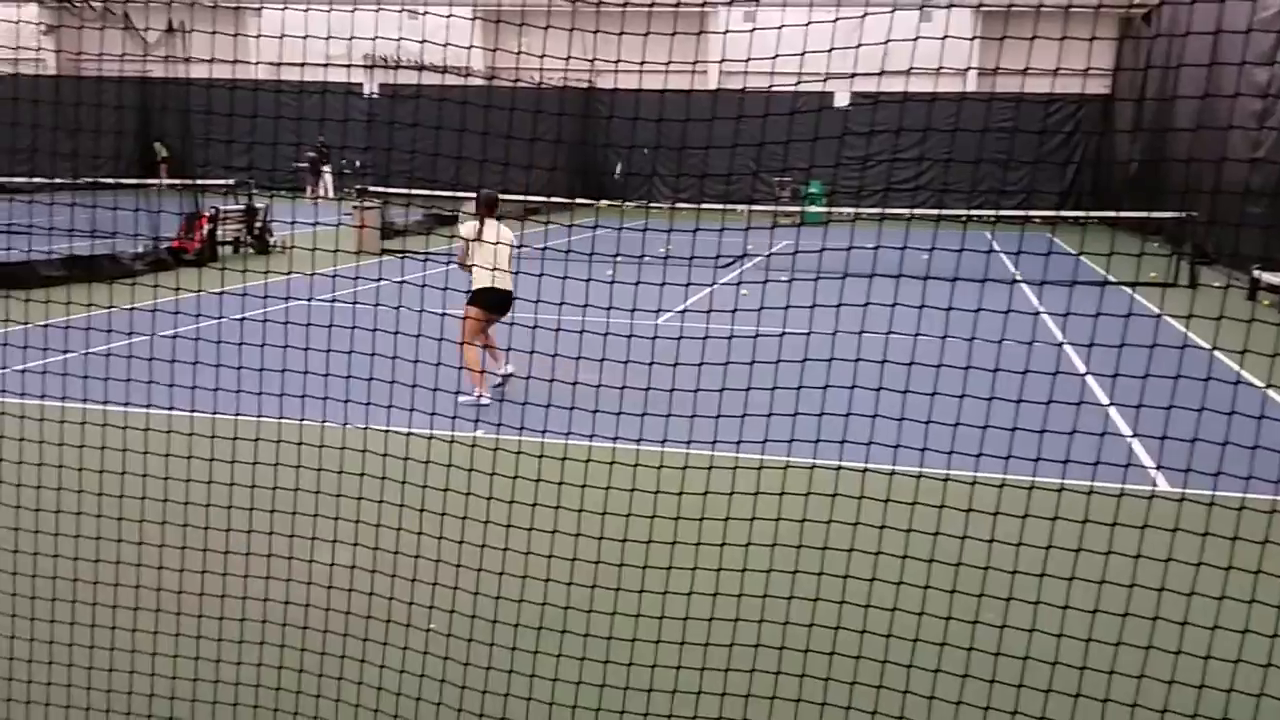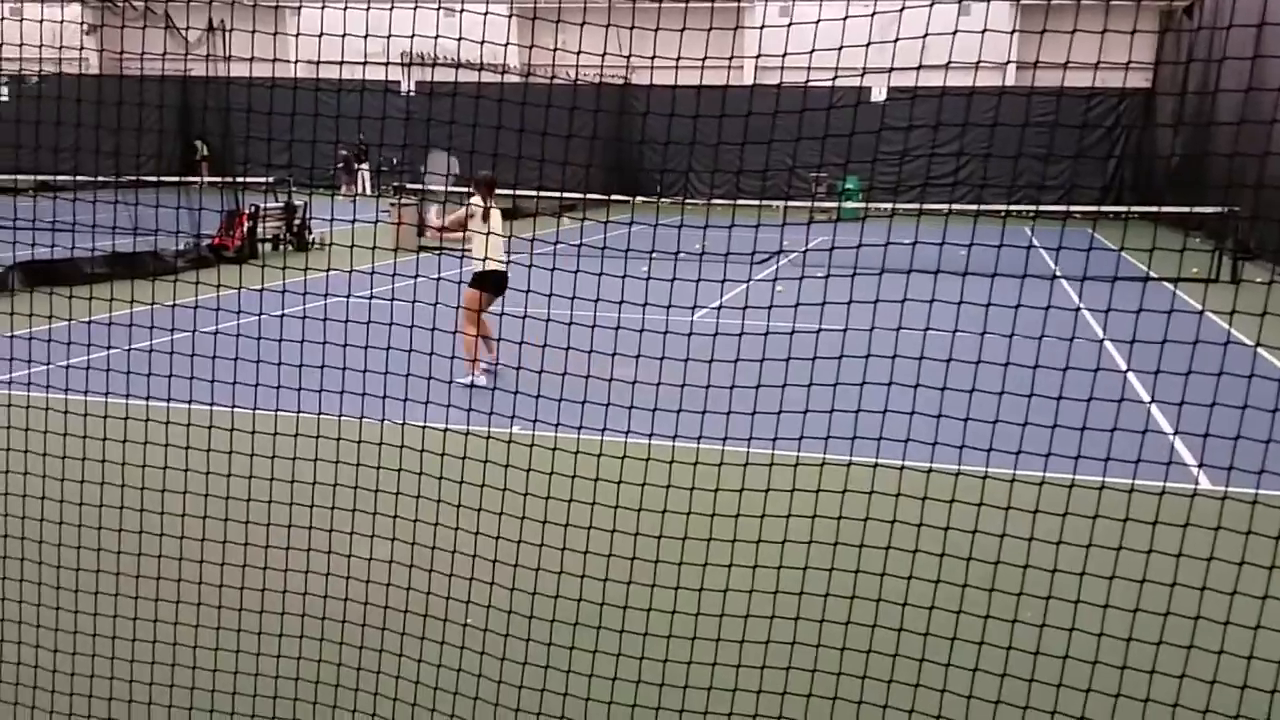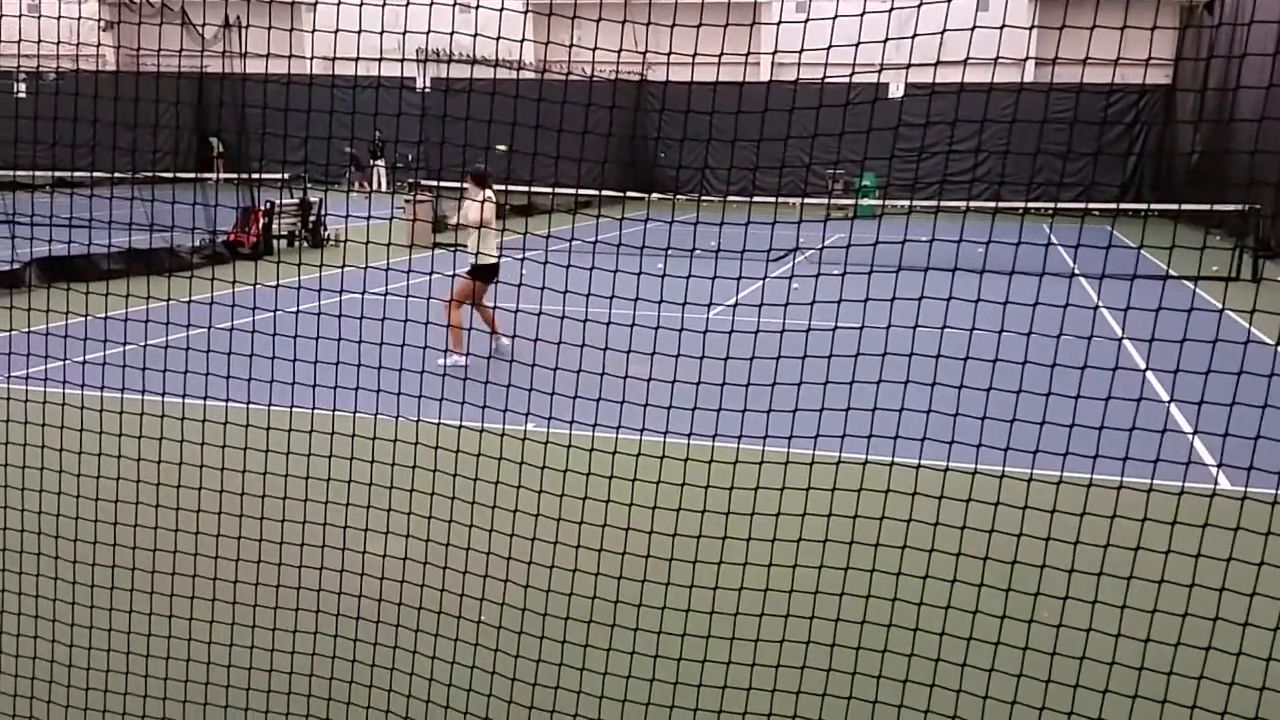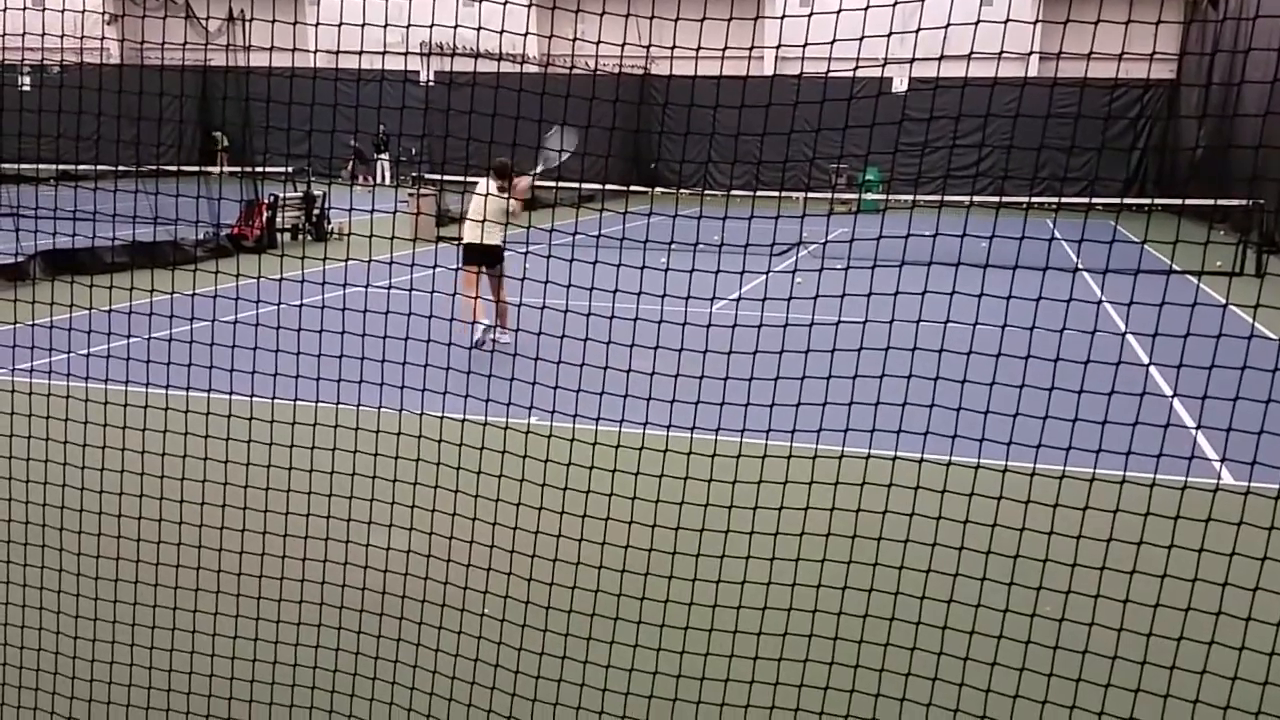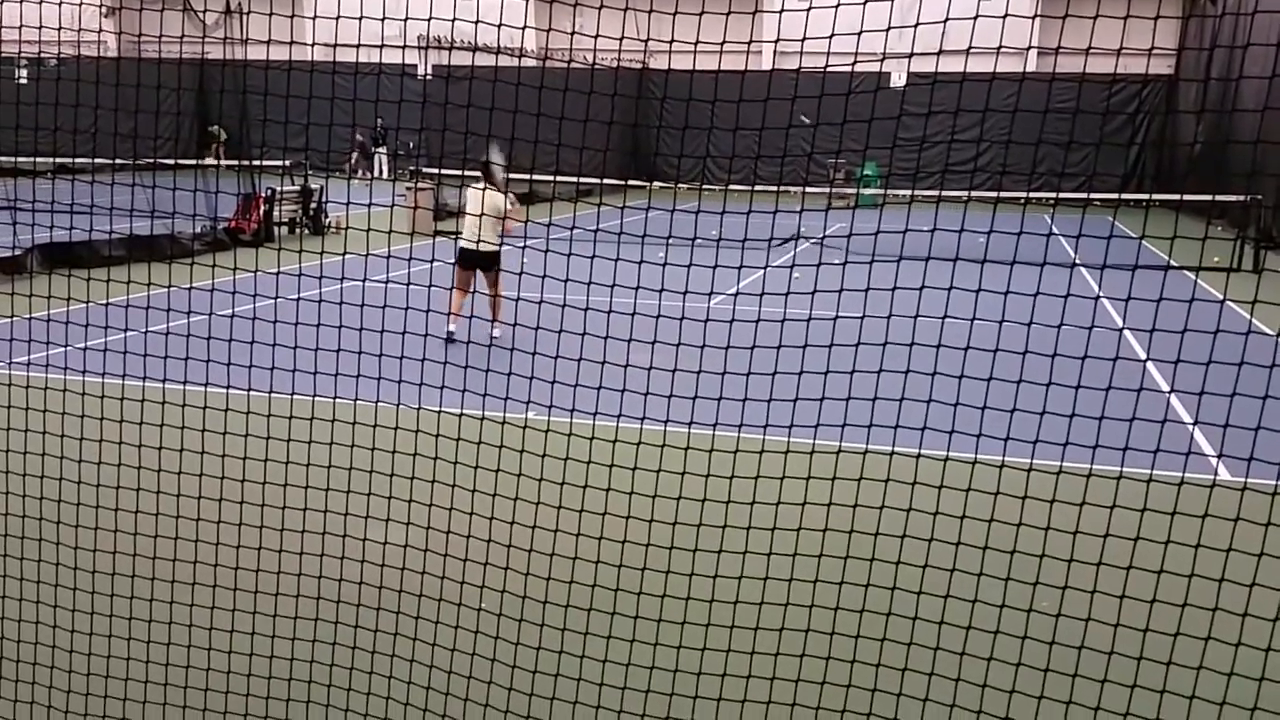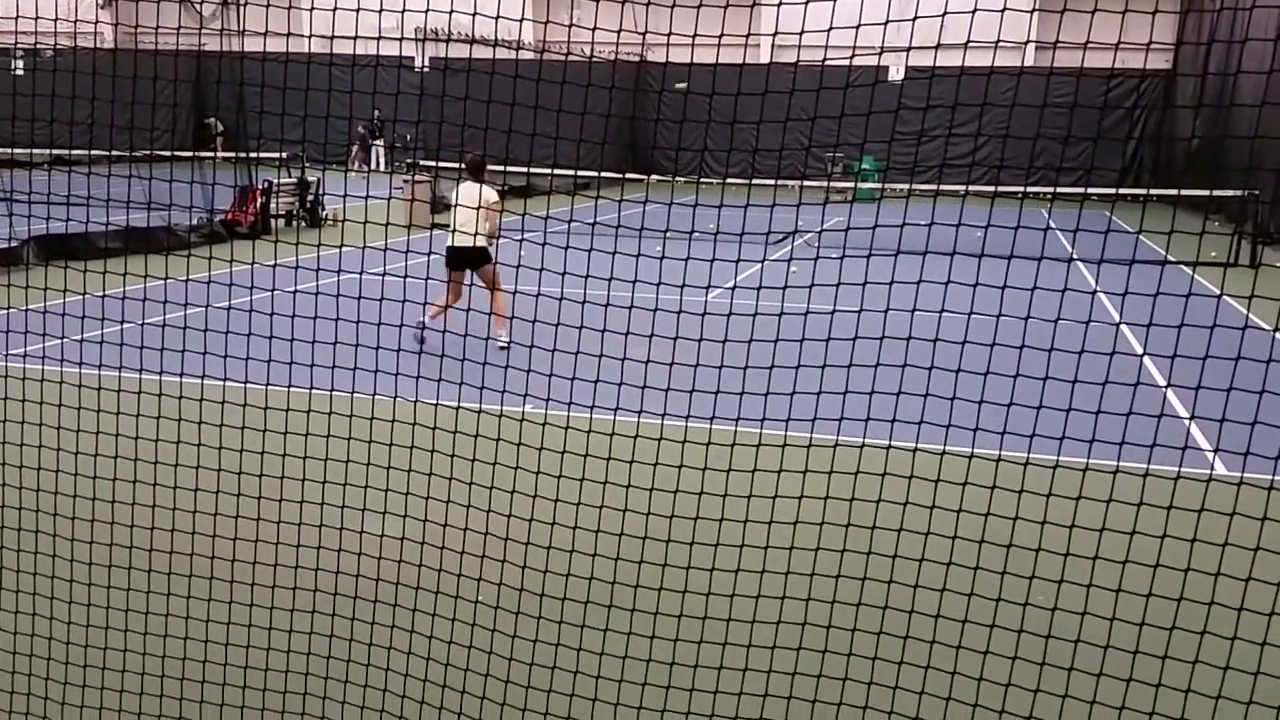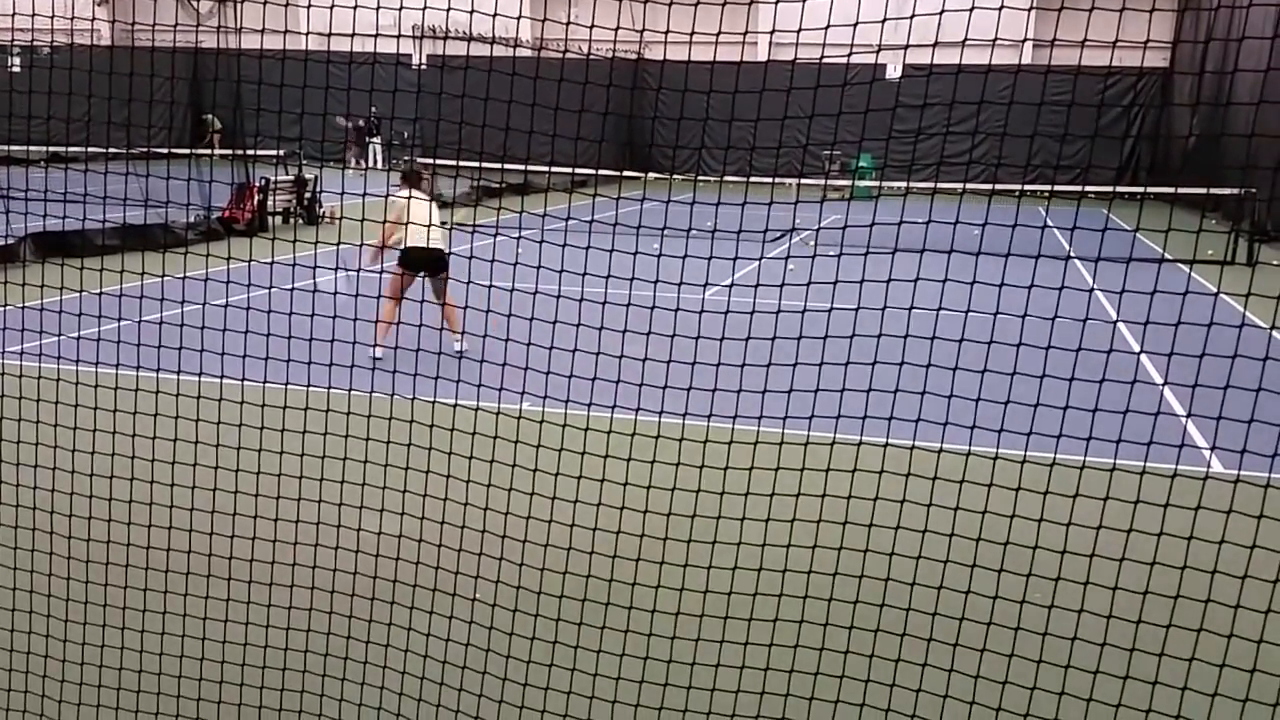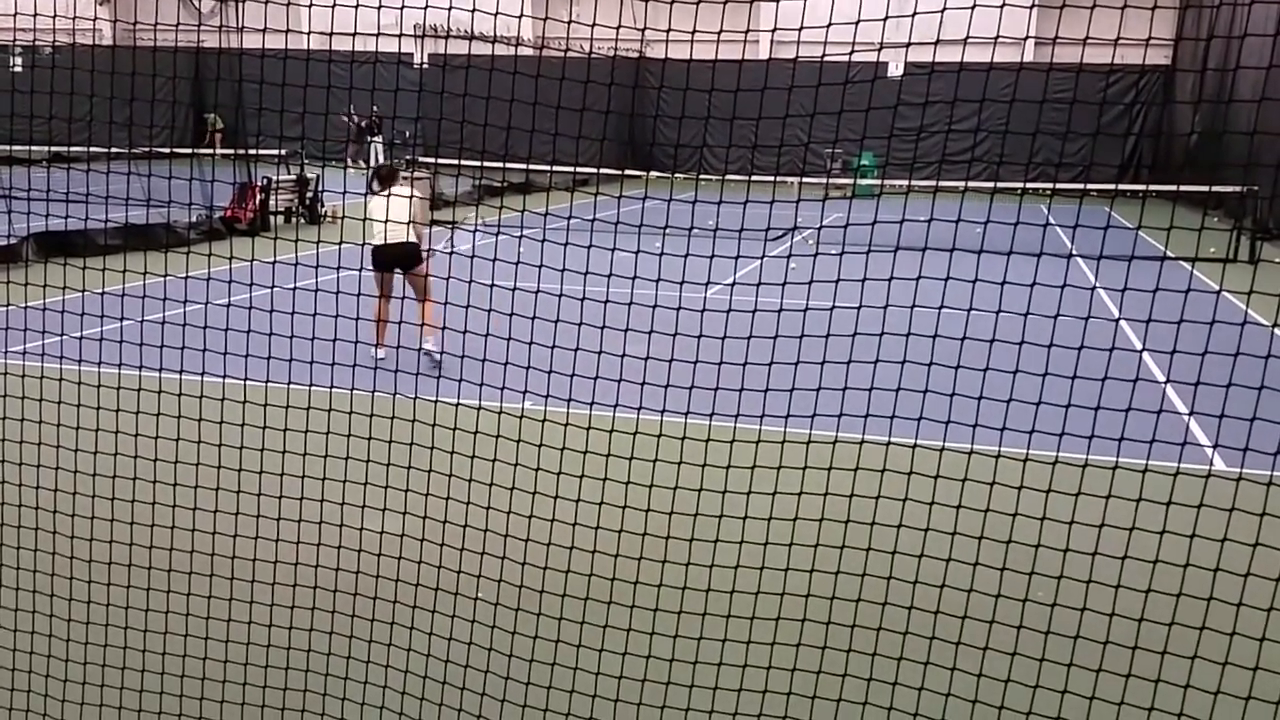
dt=0.4s
person 1, frame 1
left shoulder: (470, 227)
right shoulder: (507, 233)
left elbow: (461, 262)
left hip: (484, 291)
right hip: (506, 294)
left knee: (469, 341)
right knee: (479, 332)
left ankle: (480, 392)
right ankle: (503, 367)
person 1, frame 2
left shoulder: (476, 203)
right shoulder: (494, 211)
left elbow: (451, 221)
left wrist: (435, 224)
right wrist: (443, 234)
left hip: (486, 273)
right hip: (499, 274)
left knee: (468, 322)
right knee: (475, 315)
left ankle: (475, 374)
right ankle: (492, 357)
person 1, frame 3
left shoulder: (487, 196)
right shoulder: (469, 201)
left elbow: (485, 218)
right elbow: (461, 223)
left wrist: (463, 221)
right wrist: (458, 221)
left hip: (485, 264)
right hip: (482, 262)
left knee: (452, 304)
right knee: (477, 302)
left ankle: (457, 354)
right ankle: (498, 339)
person 1, frame 4
left shoulder: (483, 184)
right shoulder: (510, 199)
right elbow: (516, 211)
left wrist: (518, 185)
right wrist: (522, 193)
left hip: (472, 245)
right hip: (494, 247)
left knee: (470, 293)
right knee: (498, 293)
left ankle: (479, 323)
right ankle: (503, 331)
person 1, frame 5
left shoulder: (471, 189)
right shoulder: (501, 199)
right elbow: (506, 229)
right wrist: (515, 207)
left hip: (466, 249)
right hip: (488, 252)
left knee: (460, 290)
right knee: (494, 288)
left ankle: (451, 325)
right ankle: (495, 326)
person 1, frame 6
left shoulder: (457, 189)
right shoulder: (490, 193)
right elbow: (493, 228)
right wrist: (490, 238)
left hip: (454, 248)
right hip: (476, 249)
left knee: (453, 296)
right knee: (496, 291)
left ankle: (427, 318)
right ankle: (502, 336)
person 1, frame 7
left shoulder: (399, 198)
right shoulder: (430, 201)
left elbow: (389, 231)
left wrist: (376, 252)
right wrist: (389, 243)
left hip: (413, 252)
right hip: (437, 252)
left knee: (392, 299)
right knee: (443, 297)
left ankle: (379, 346)
right ankle: (458, 340)
person 1, frame 8
left shoulder: (372, 202)
right shoulder: (413, 194)
right elbow: (420, 229)
right wrist: (422, 249)
left hip: (381, 249)
right hip: (408, 248)
left knee: (383, 297)
right knee: (425, 298)
left ankle: (379, 347)
right ankle: (429, 342)
